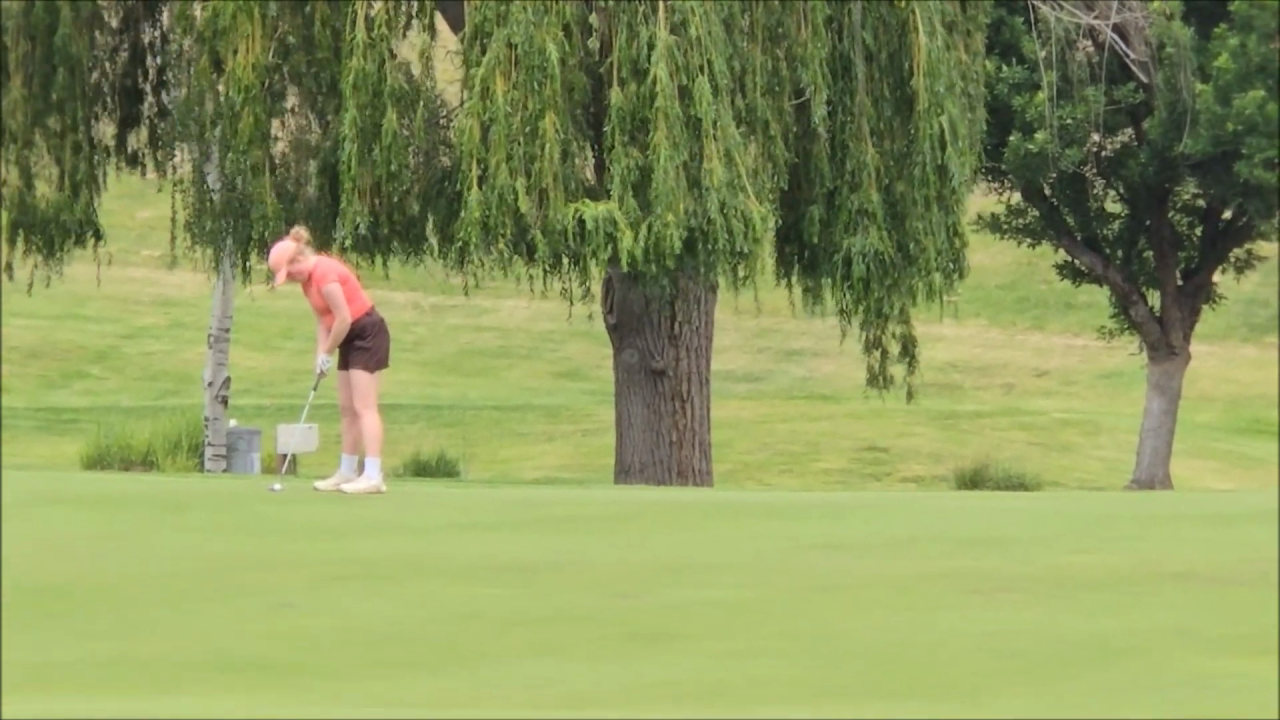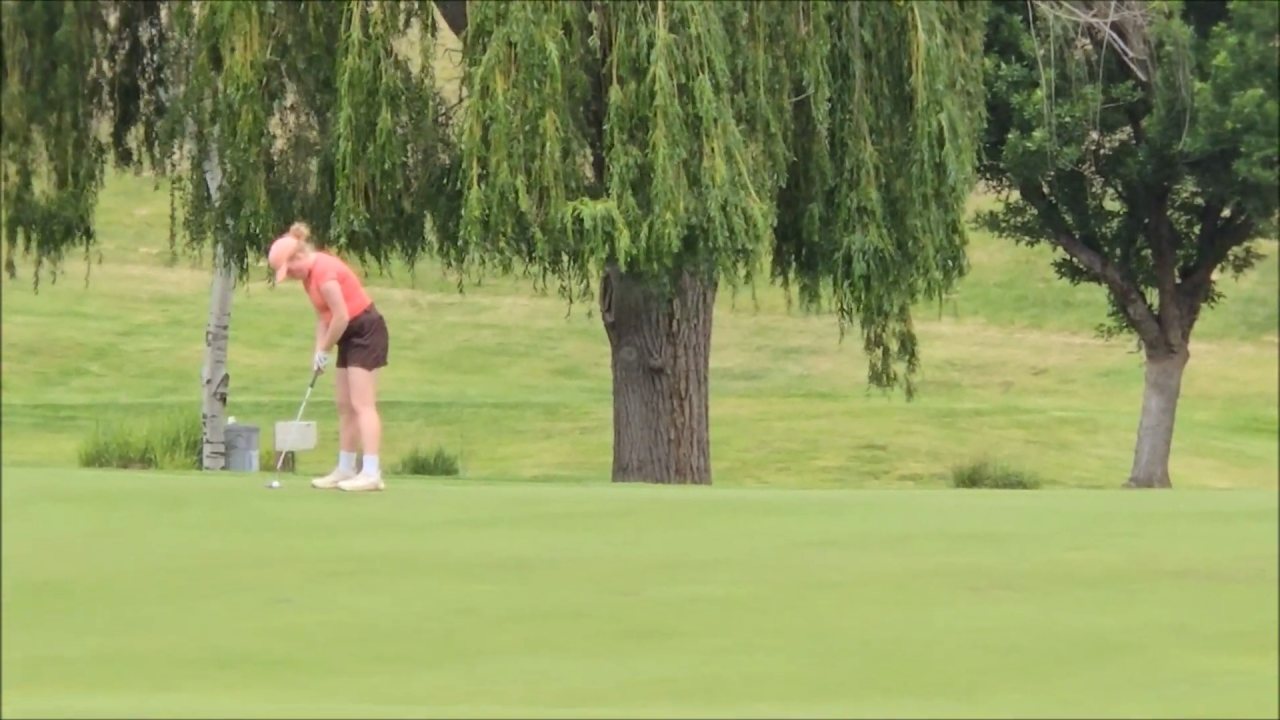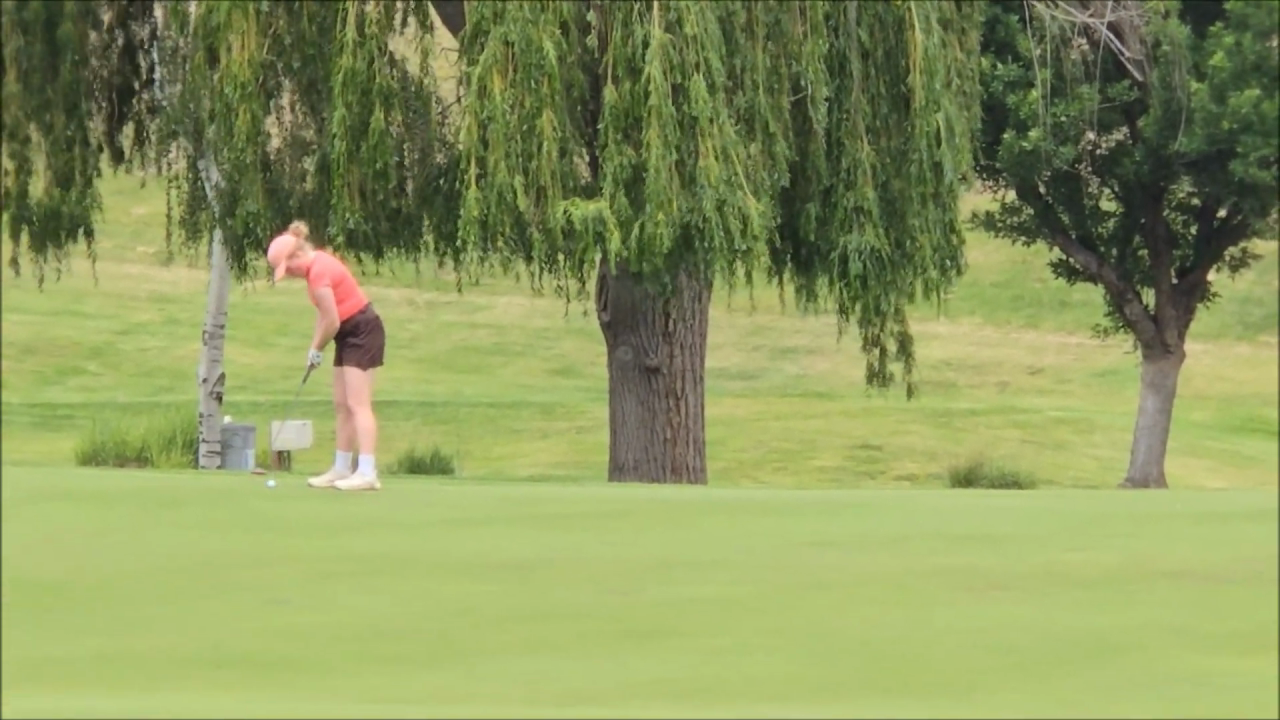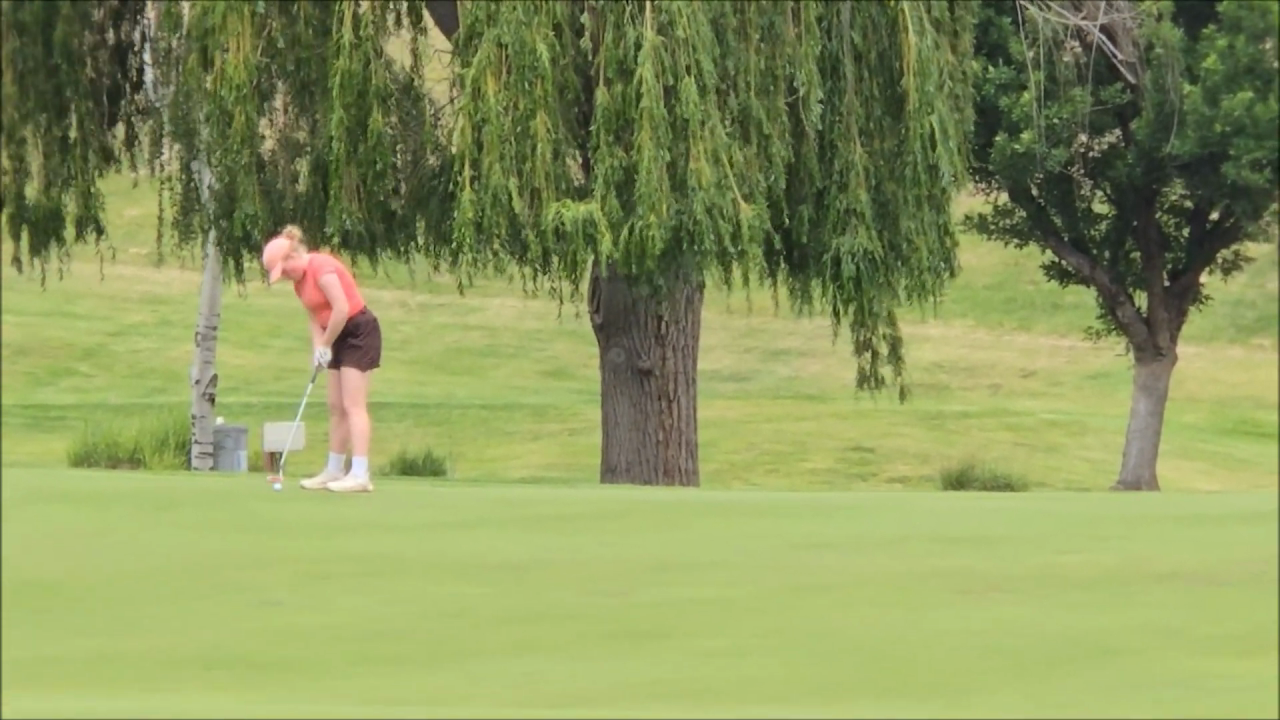
dt=0.4s
person 1, frame 1
left shoulder: (324, 273)
right shoulder: (308, 279)
left elbow: (343, 319)
right elbow: (323, 320)
left wrist: (327, 353)
right wrist: (321, 355)
left hip: (368, 335)
right hip: (350, 340)
left knee: (364, 407)
right knee: (347, 409)
left ankle: (373, 476)
right ankle: (347, 472)
person 1, frame 2
left shoulder: (323, 270)
right shoulder: (309, 276)
left elbow: (341, 317)
right elbow: (323, 316)
left wrist: (324, 350)
right wrist: (319, 350)
left hip: (366, 333)
right hip: (351, 337)
left knee: (361, 404)
right knee: (345, 406)
left ankle: (371, 473)
right ankle: (345, 470)
person 1, frame 3
left shoulder: (319, 271)
right shoulder: (313, 268)
left elbow: (332, 321)
right elbow: (325, 313)
left wrist: (316, 348)
right wrist: (315, 345)
left hip: (362, 332)
right hip: (348, 335)
left knee: (357, 404)
right knee: (342, 405)
left ankle: (367, 473)
right ankle: (341, 469)
person 1, frame 4
left shoulder: (321, 266)
right shoulder: (300, 282)
left elbow: (342, 309)
right elbow: (315, 318)
left wrist: (325, 344)
right wrist: (319, 348)
left hip: (360, 333)
right hip: (340, 339)
left knee: (353, 406)
right knee: (335, 407)
left ankle: (360, 475)
right ankle: (334, 471)
